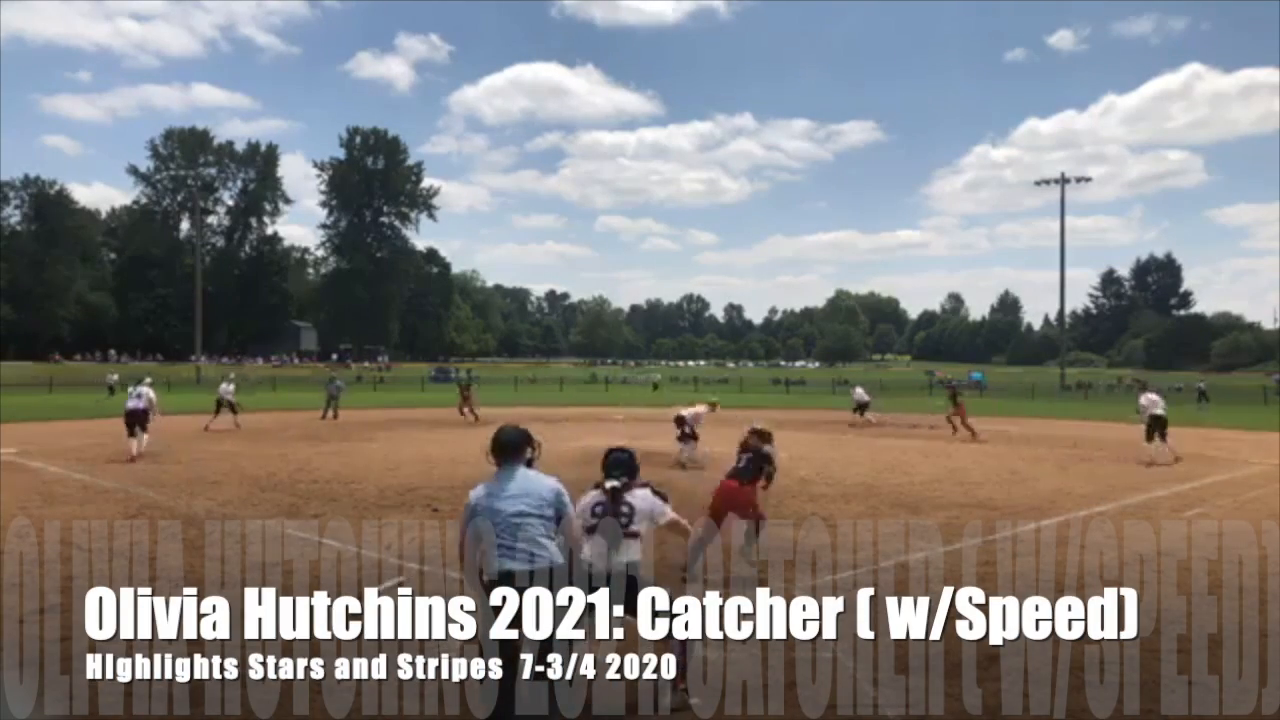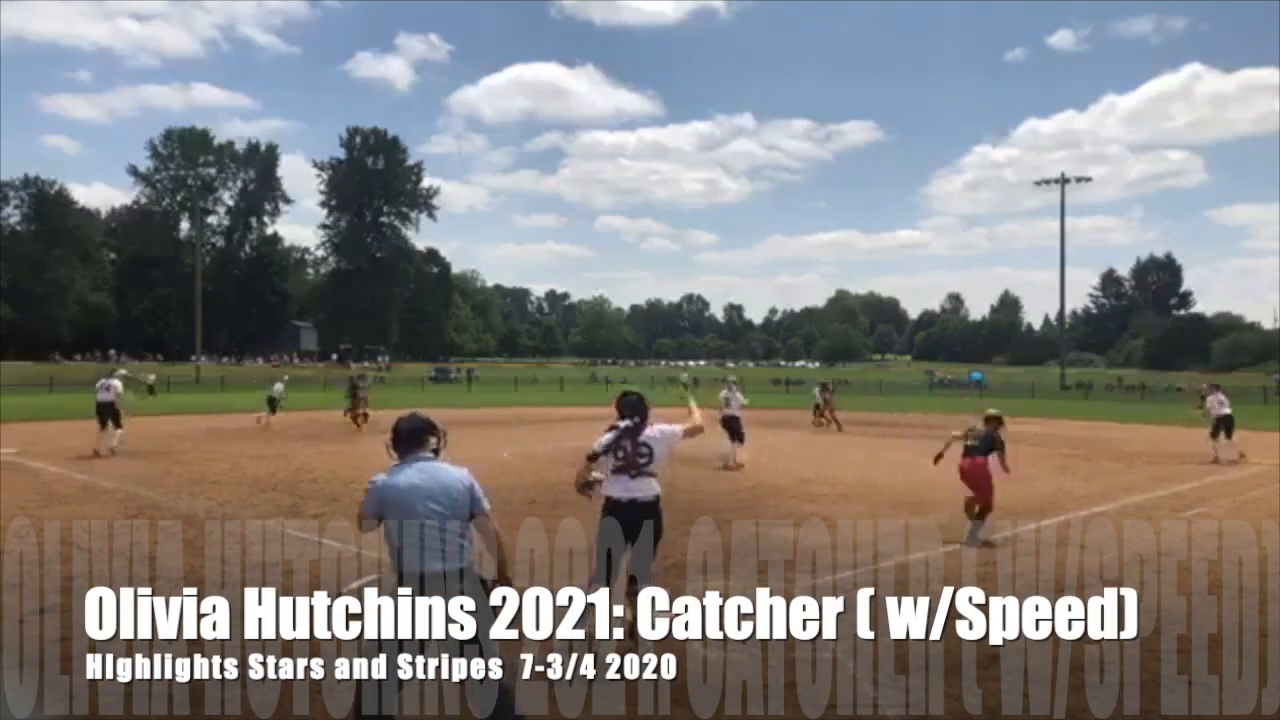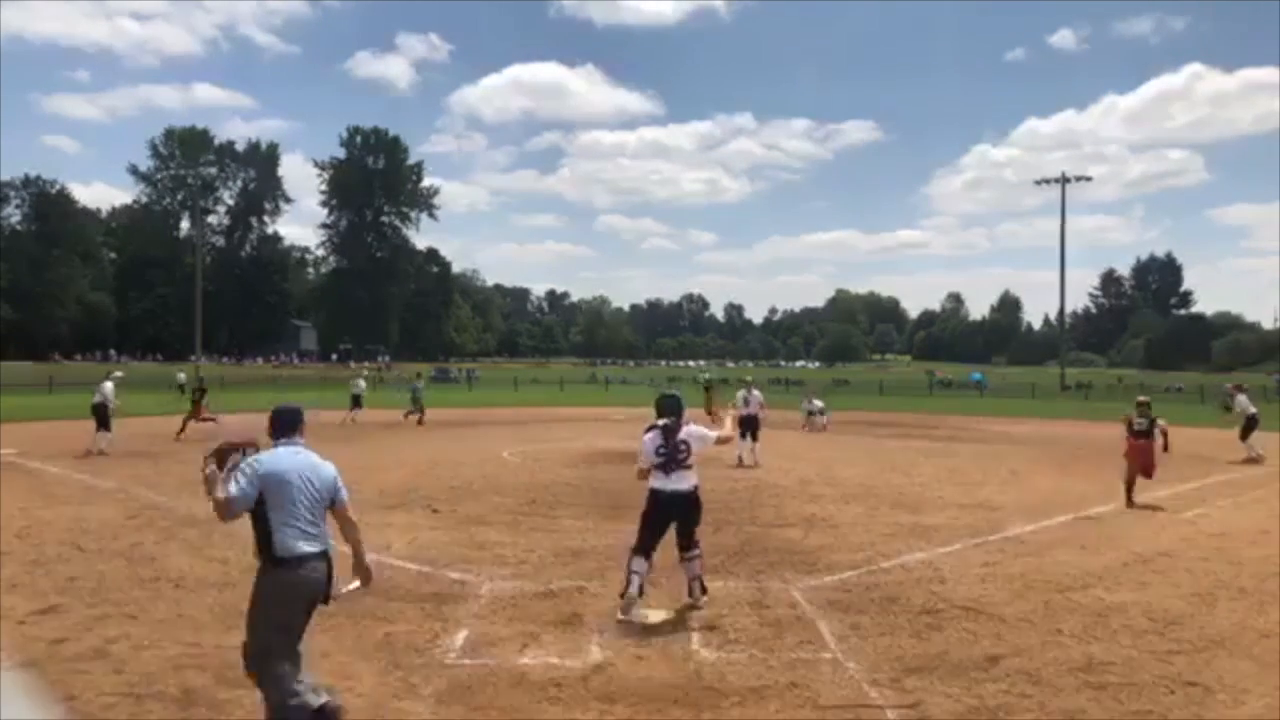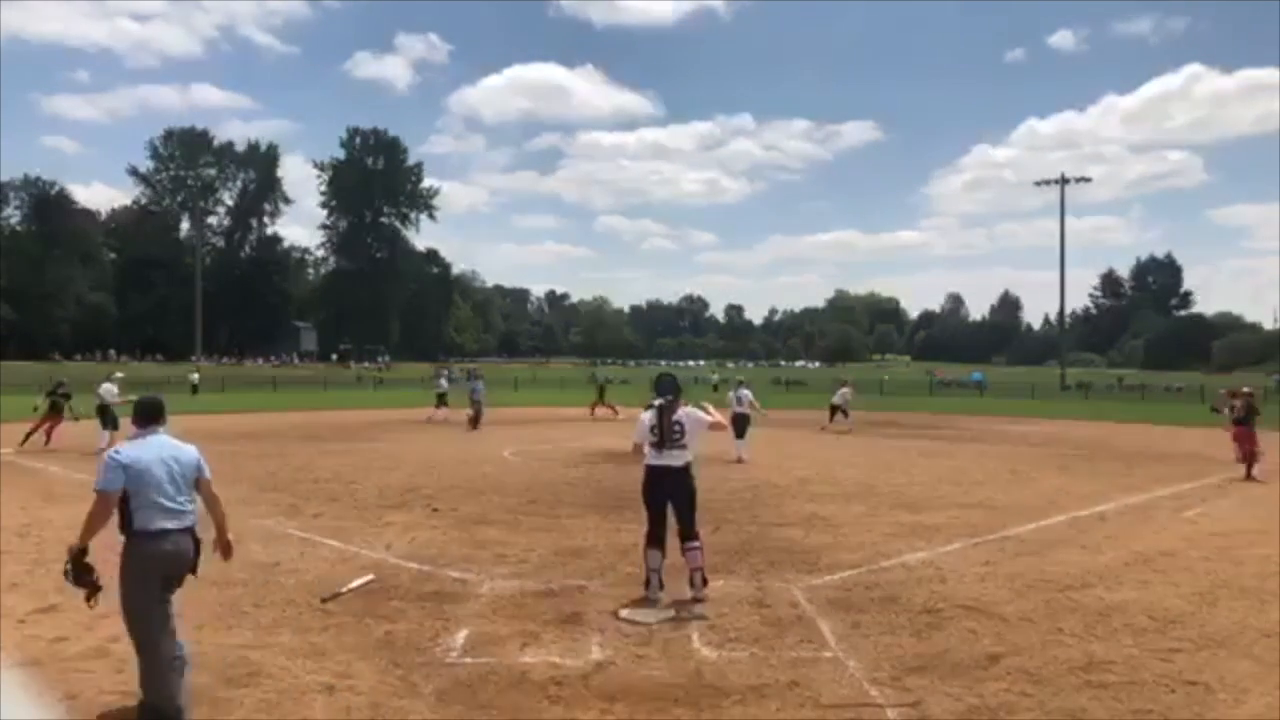
dt=0.7s
person 1, frame 1
left shoulder: (478, 496)
right shoulder: (551, 486)
left elbow: (466, 553)
right elbow: (573, 538)
left wrist: (482, 592)
left hip: (501, 583)
right hip: (548, 580)
left knee: (506, 664)
right knee: (547, 662)
person 1, frame 2
left shoulder: (384, 484)
right shoulder: (461, 477)
left elbow: (363, 526)
right elbow: (489, 530)
right wrist: (502, 574)
left hip: (412, 587)
right hip: (461, 584)
person 1, frame 3
left shoulder: (258, 464)
right shoulder: (325, 467)
left elbow: (227, 511)
right elbow: (347, 519)
left wrist: (213, 483)
right wrist: (360, 560)
left hip: (283, 571)
right hip: (318, 568)
left knee: (261, 655)
right knee: (282, 649)
person 1, frame 4
left shoulder: (119, 455)
right shoulder: (188, 451)
left elbow: (105, 505)
right elbow: (210, 495)
left wrist: (81, 542)
right wrist: (222, 533)
left hip: (144, 546)
right hip: (183, 542)
left knee: (147, 626)
right knee: (158, 614)
right ankle: (171, 677)
person 2, frame 1
left shoulder: (589, 499)
right shoulder: (645, 497)
right elbow: (685, 530)
left hip: (590, 578)
right hip: (626, 579)
right ankle: (680, 684)
person 2, frame 2
left shoulder: (609, 439)
right shoulder: (659, 434)
left elbow: (583, 474)
right elbow: (698, 426)
left wrist: (584, 484)
right wrist: (692, 404)
left hip: (614, 510)
right hip: (646, 510)
left knee: (604, 571)
right knee: (641, 569)
left ankle: (589, 625)
person 2, frame 3
left shoulder: (649, 438)
right shoulder: (693, 432)
left elbow: (642, 474)
right elbow: (727, 437)
right wrist: (728, 418)
left hip: (659, 499)
right hip: (687, 498)
left knee: (642, 548)
right knee: (688, 542)
left ankle: (631, 592)
right ankle: (697, 594)
person 2, frame 4
left shoulder: (646, 417)
right shoulder: (690, 414)
left elbow: (637, 449)
right elbow: (722, 425)
right wrist: (709, 408)
left hip: (654, 476)
right hip: (681, 476)
left knee: (655, 531)
right knee: (688, 530)
left ankle: (653, 589)
right ankle: (698, 587)
